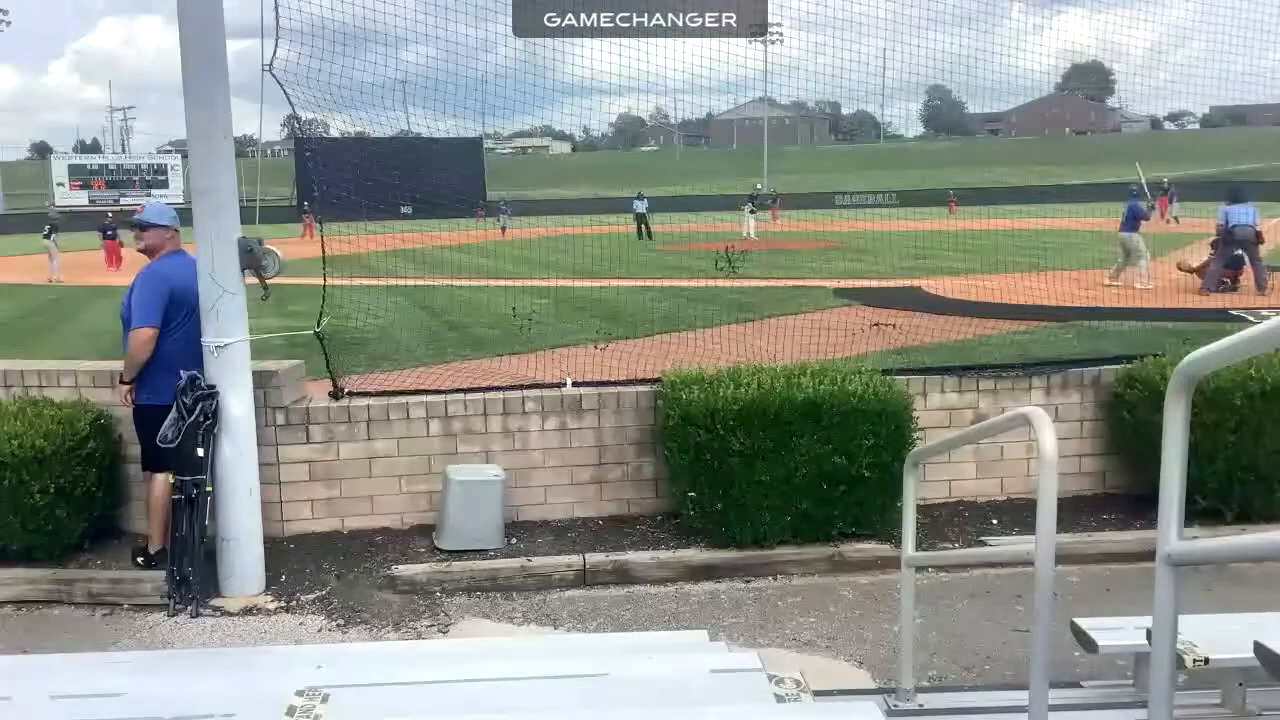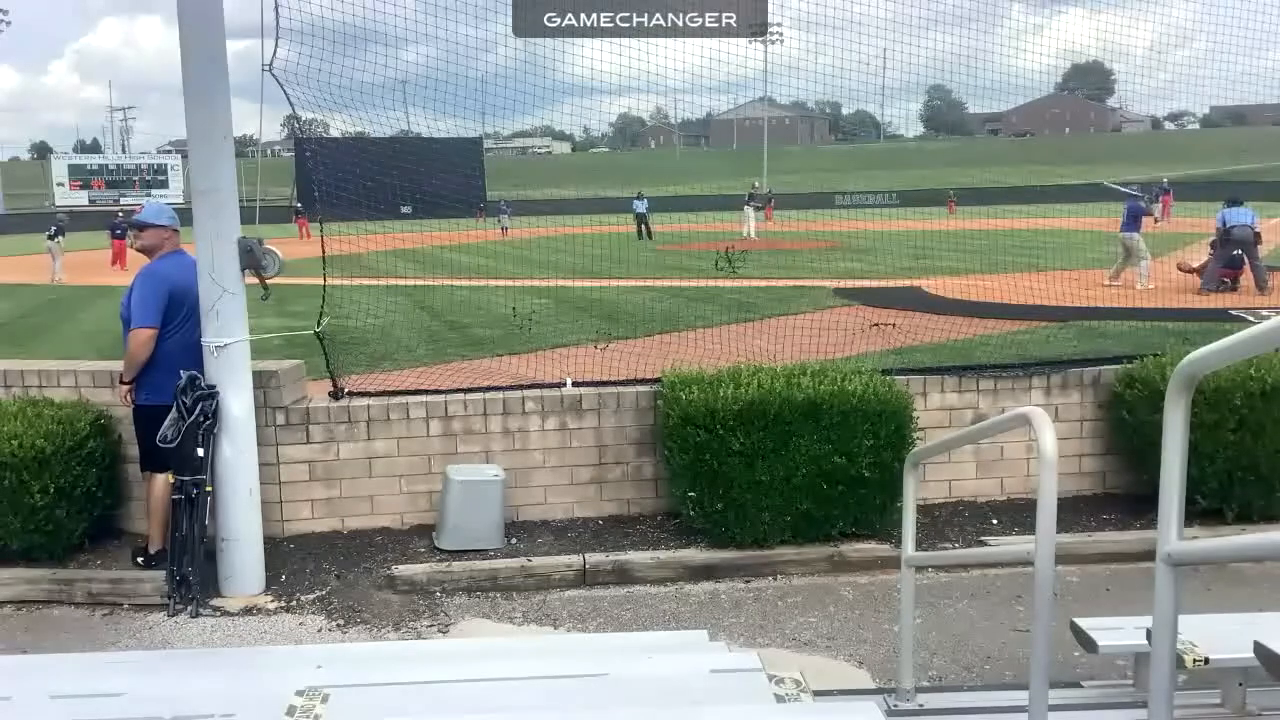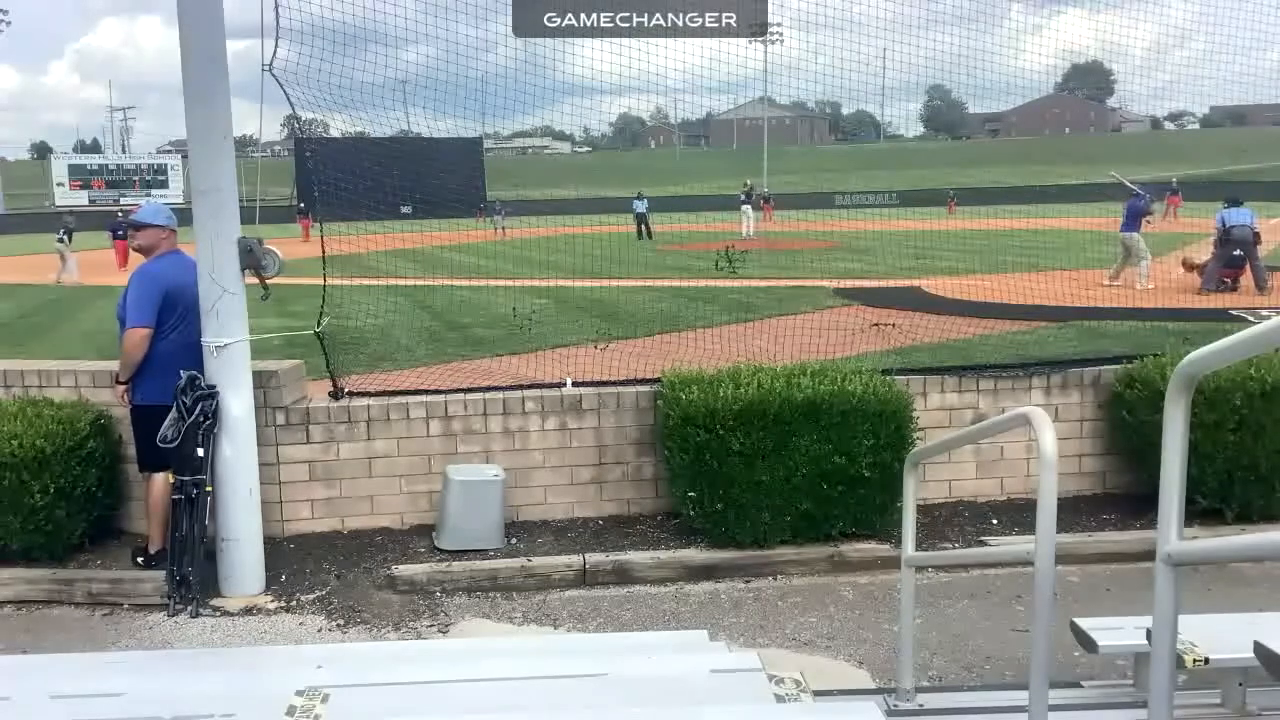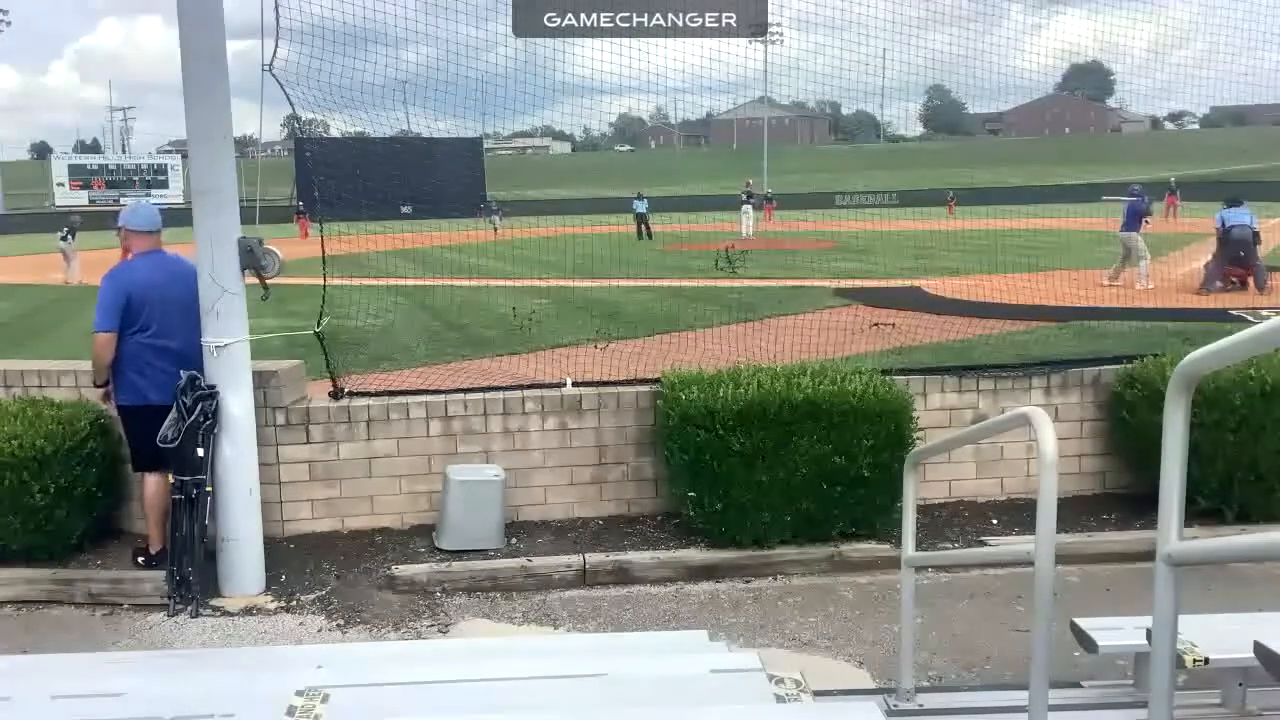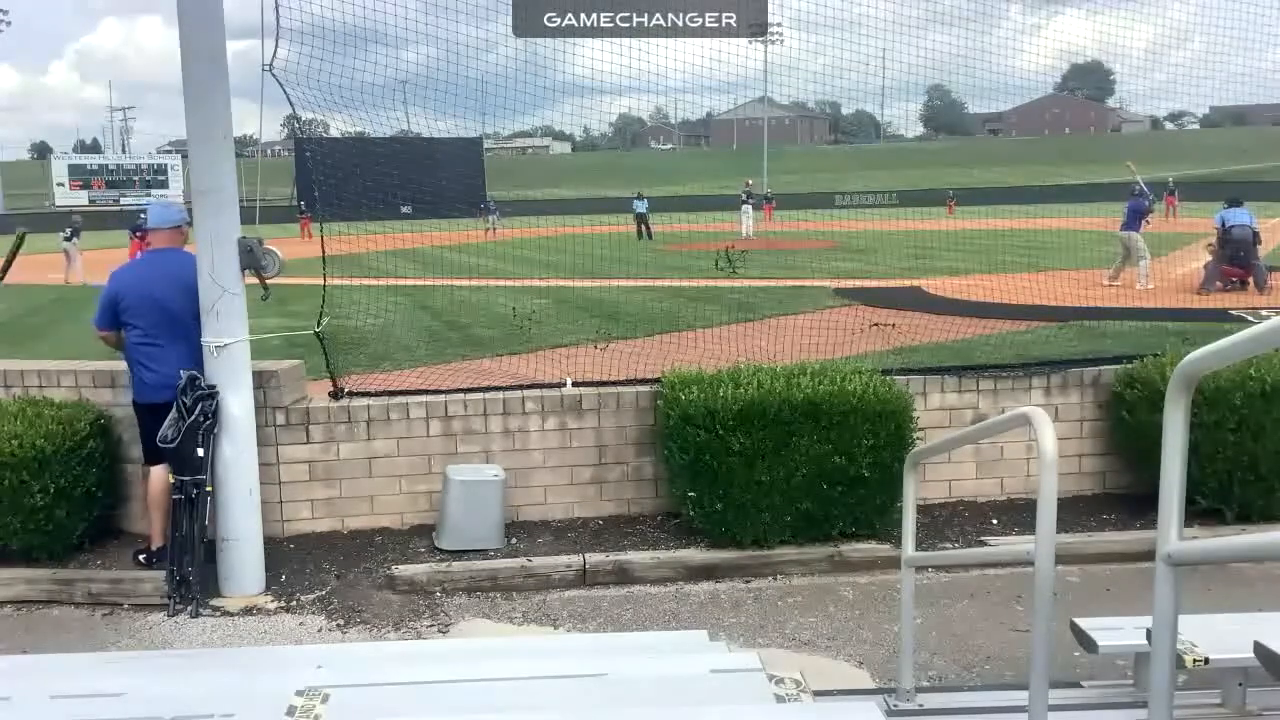
dt=0.7s
person 1, frame 1
left shoulder: (154, 274)
right shoulder: (194, 268)
left elbow: (144, 335)
left wrist: (127, 378)
left hip: (157, 390)
left knee: (160, 469)
left ankle: (155, 549)
person 1, frame 2
left shoulder: (153, 274)
right shoulder: (194, 268)
left elbow: (144, 335)
left wrist: (126, 378)
left hip: (158, 390)
left knee: (159, 469)
left ankle: (155, 549)
person 1, frame 3
left shoulder: (149, 274)
right shoulder: (193, 269)
left elbow: (138, 335)
left wrist: (123, 378)
left hip: (155, 390)
left knee: (159, 469)
left ankle: (156, 549)
person 1, frame 4
left shoulder: (119, 278)
right shoulder: (190, 271)
left elbow: (103, 339)
left wrist: (102, 381)
left hip: (141, 393)
left knee: (154, 470)
left ankle: (156, 549)
person 1, frame 5
left shoulder: (122, 278)
right shoulder: (203, 269)
left elbow: (106, 334)
left hip: (151, 389)
left knee: (159, 465)
left ankle: (158, 547)
